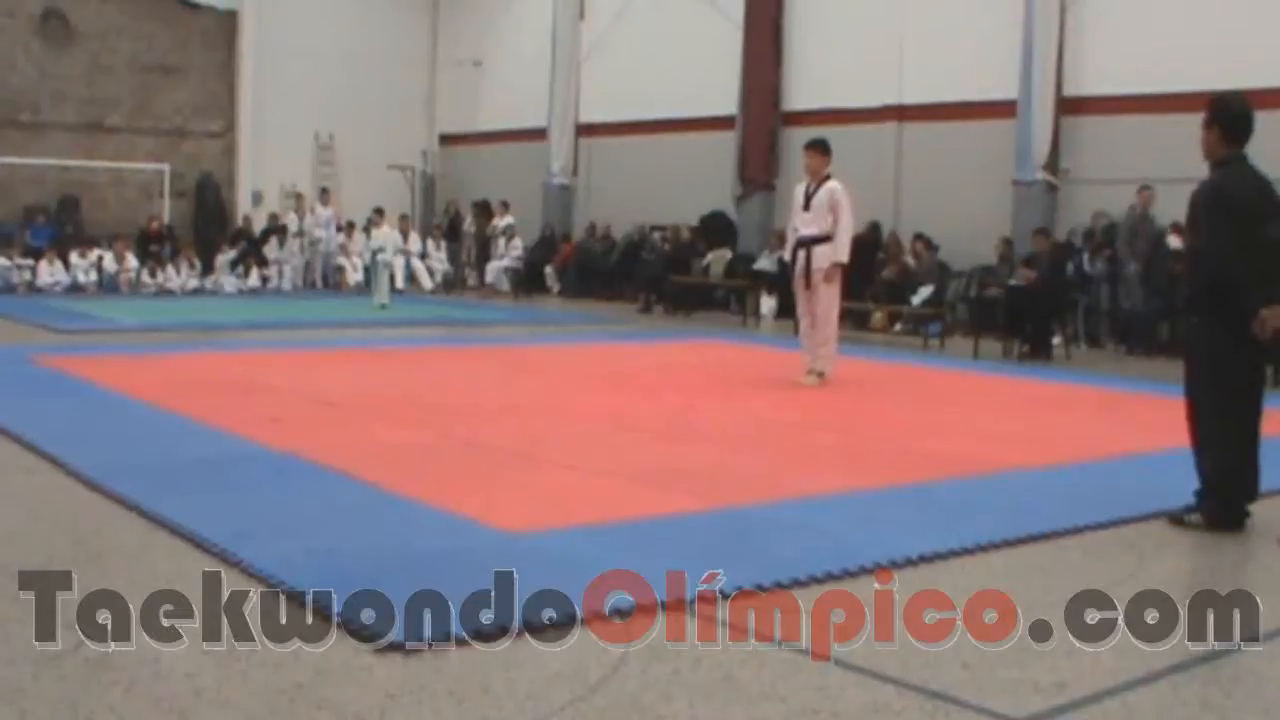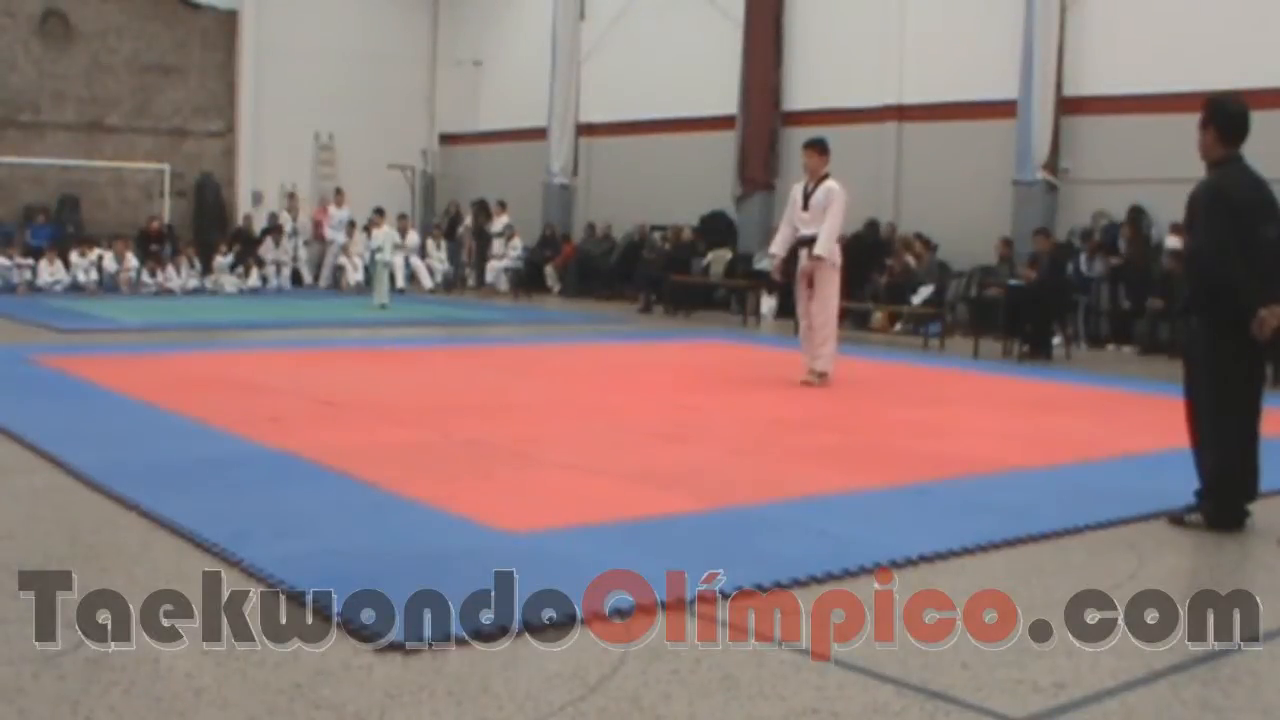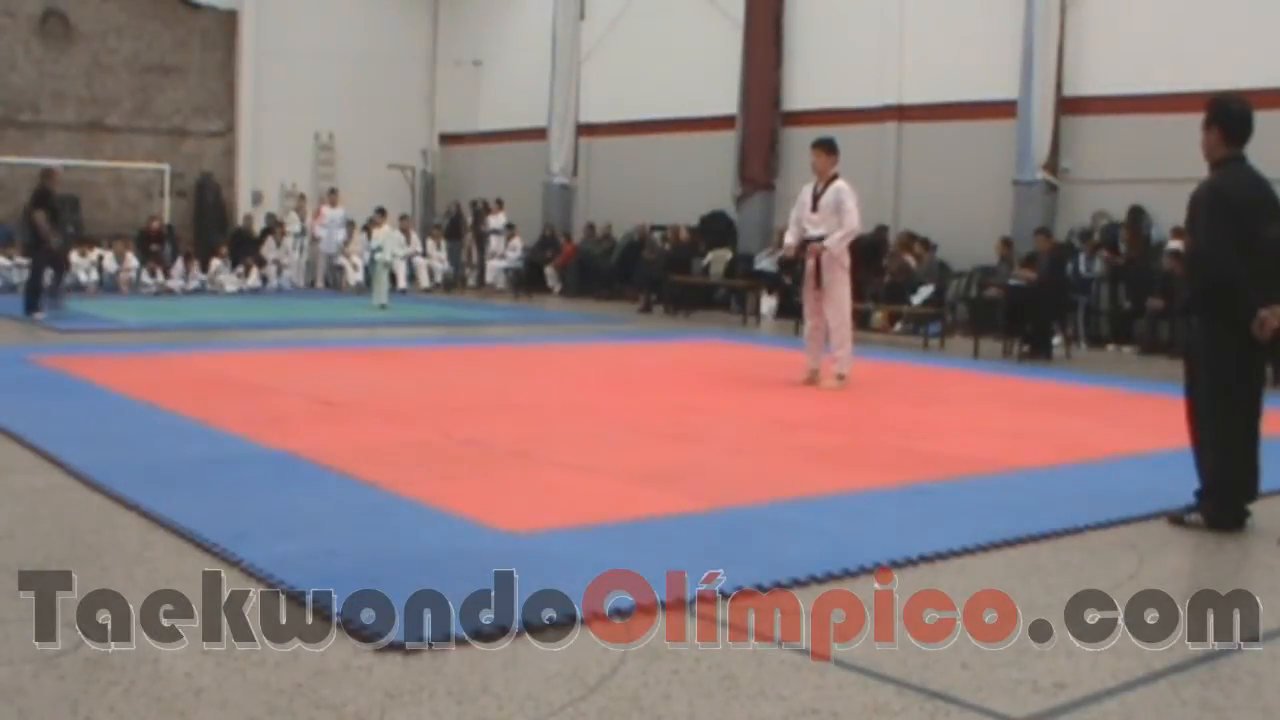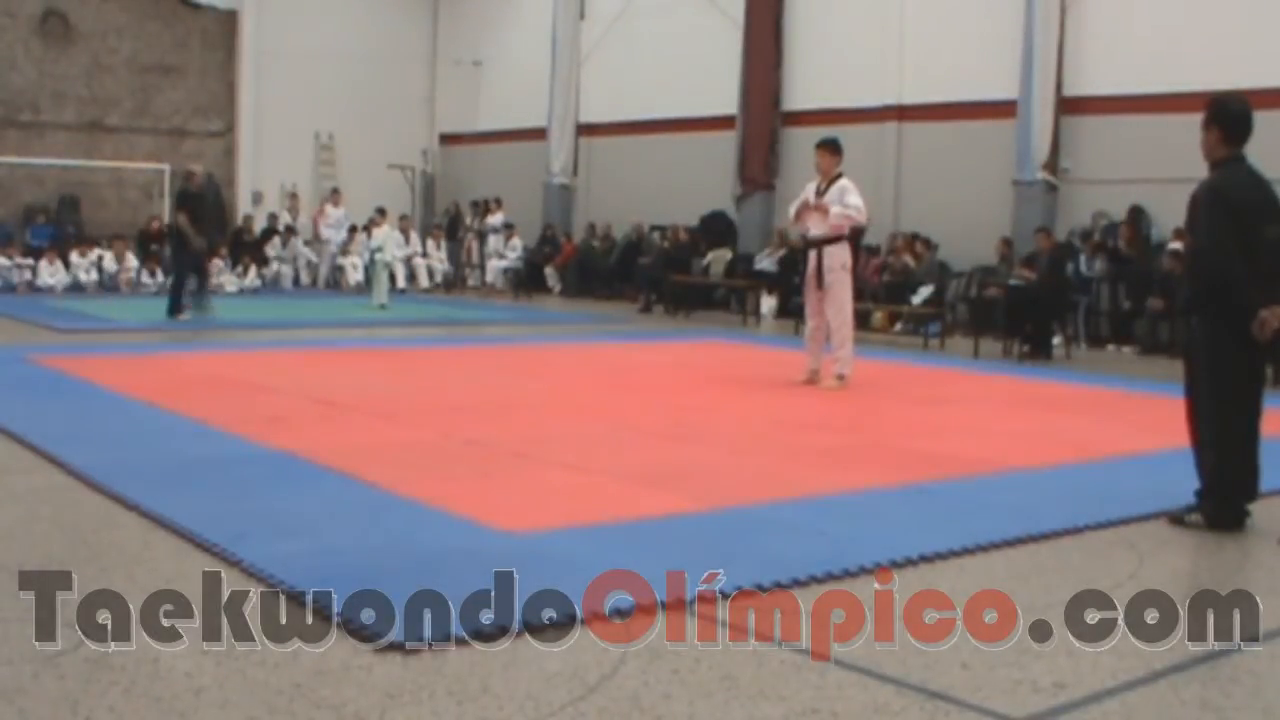
dt=1s
person 1, frame 1
left shoulder: (1213, 191)
left elbow: (1210, 261)
left hip: (1218, 316)
left knee: (1213, 410)
right knee: (1240, 407)
left ankle: (1220, 505)
right ankle: (1236, 499)
person 1, frame 2
left shoulder: (1211, 192)
left elbow: (1209, 262)
left hip: (1218, 317)
left knee: (1213, 410)
right knee: (1240, 407)
left ankle: (1220, 506)
right ankle: (1235, 499)
person 1, frame 3
left shoulder: (1213, 192)
left elbow: (1211, 261)
left hip: (1219, 317)
left knee: (1214, 410)
right knee: (1241, 408)
left ankle: (1220, 505)
right ankle: (1235, 499)
person 1, frame 4
left shoulder: (1213, 191)
left elbow: (1209, 262)
left hip: (1218, 316)
left knee: (1213, 410)
right knee: (1241, 407)
left ankle: (1220, 505)
right ankle: (1235, 499)
person 2, frame 1
left shoulder: (835, 190)
right shoulder: (800, 190)
left elbow: (844, 228)
left wrist: (837, 262)
right wrist: (791, 259)
left hip: (824, 256)
right hip: (802, 256)
left knee: (824, 314)
right knee: (805, 314)
left ankle: (822, 367)
right ankle: (812, 364)
person 2, frame 2
left shoulder: (833, 190)
right shoulder: (797, 190)
left elbow: (831, 227)
right elbow: (787, 225)
left wrist: (816, 259)
right wrist: (778, 256)
left hip: (824, 257)
right hip: (800, 255)
left knee: (823, 314)
right knee: (804, 314)
left ankle: (823, 369)
right ankle: (812, 366)
person 2, frame 3
left shoulder: (842, 190)
right shoulder: (807, 190)
left elbow: (851, 226)
right elbow: (796, 222)
left wrist: (824, 246)
right wrist: (791, 243)
left hip: (833, 257)
right hip: (810, 257)
left knee: (837, 315)
right knee: (812, 315)
left ankle: (840, 372)
right ankle: (812, 369)
person 2, frame 4
left shoulder: (845, 187)
right shoulder: (811, 188)
left elbow: (859, 216)
right elbow: (797, 220)
left wrist: (829, 210)
right wrist: (799, 211)
left hip: (835, 254)
right hip: (814, 254)
left knee: (838, 314)
right knee: (813, 314)
left ankle: (841, 372)
right ankle: (814, 368)
